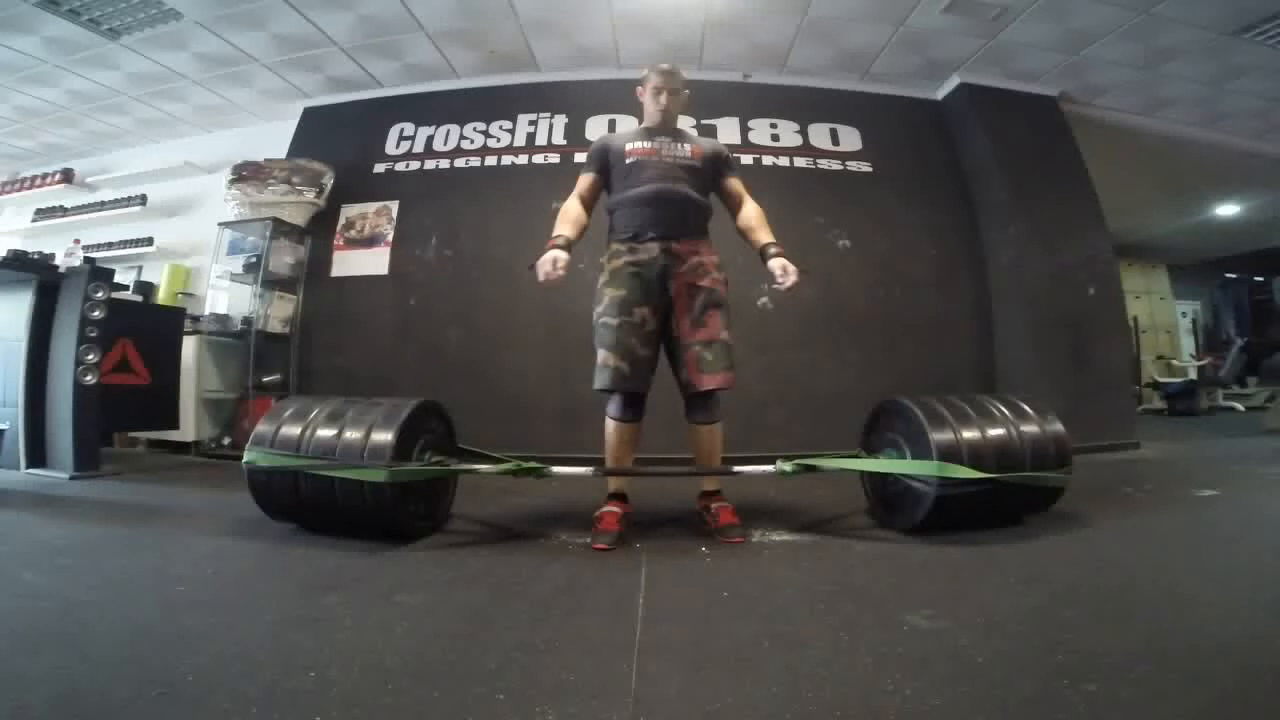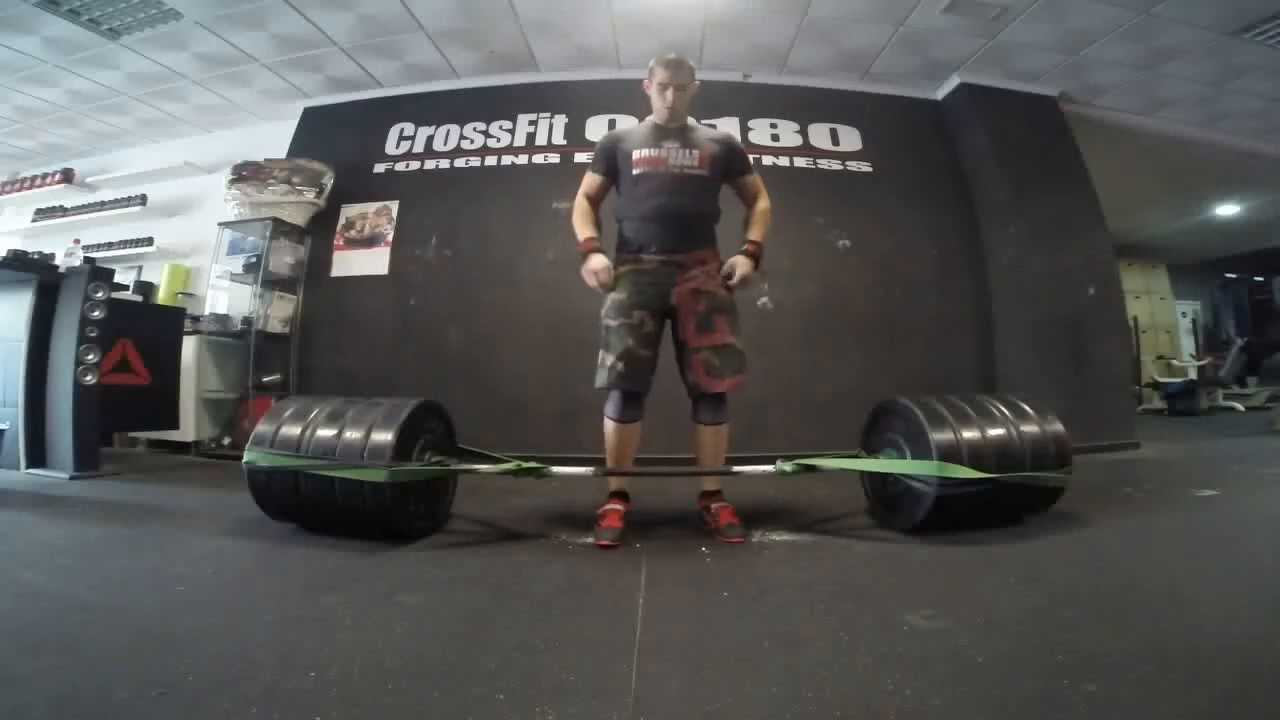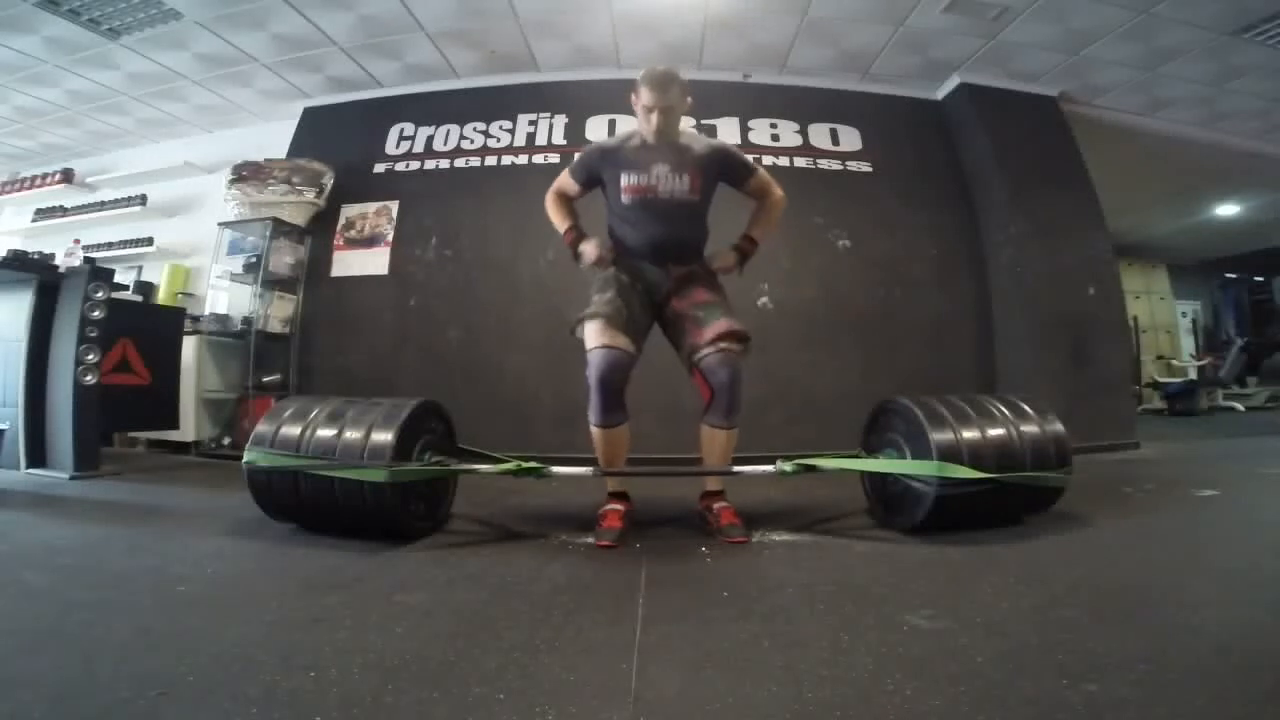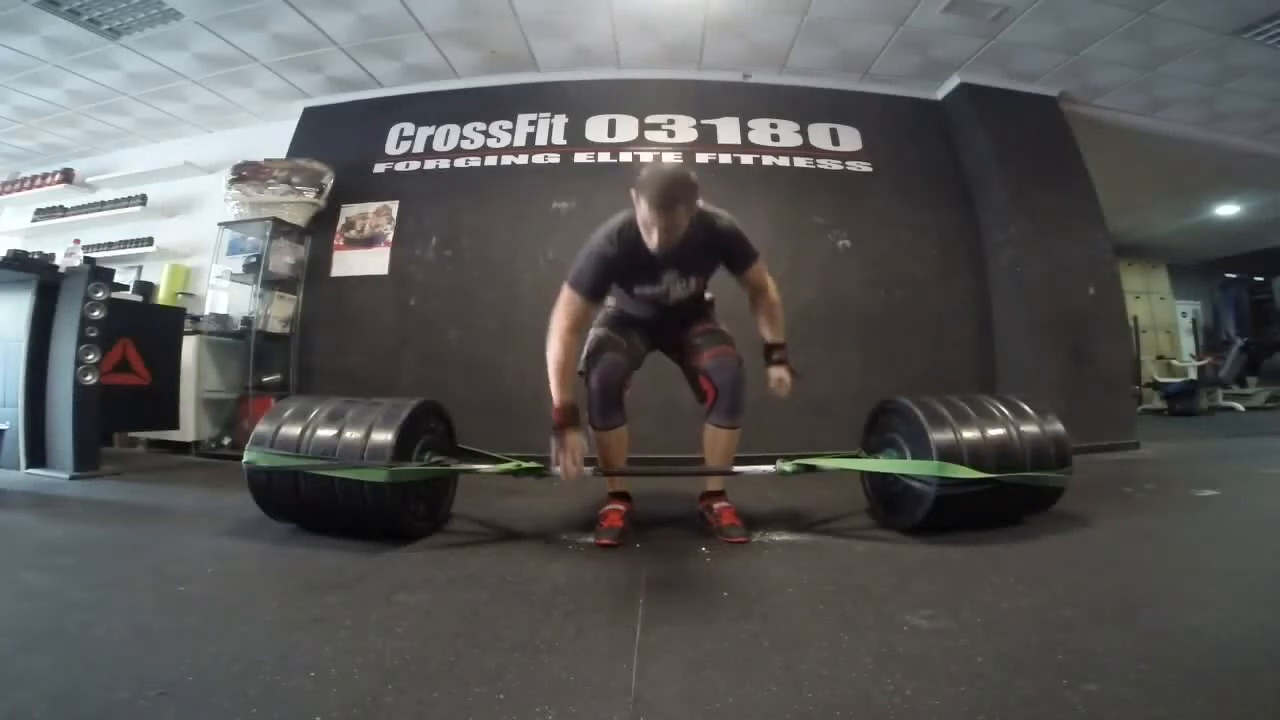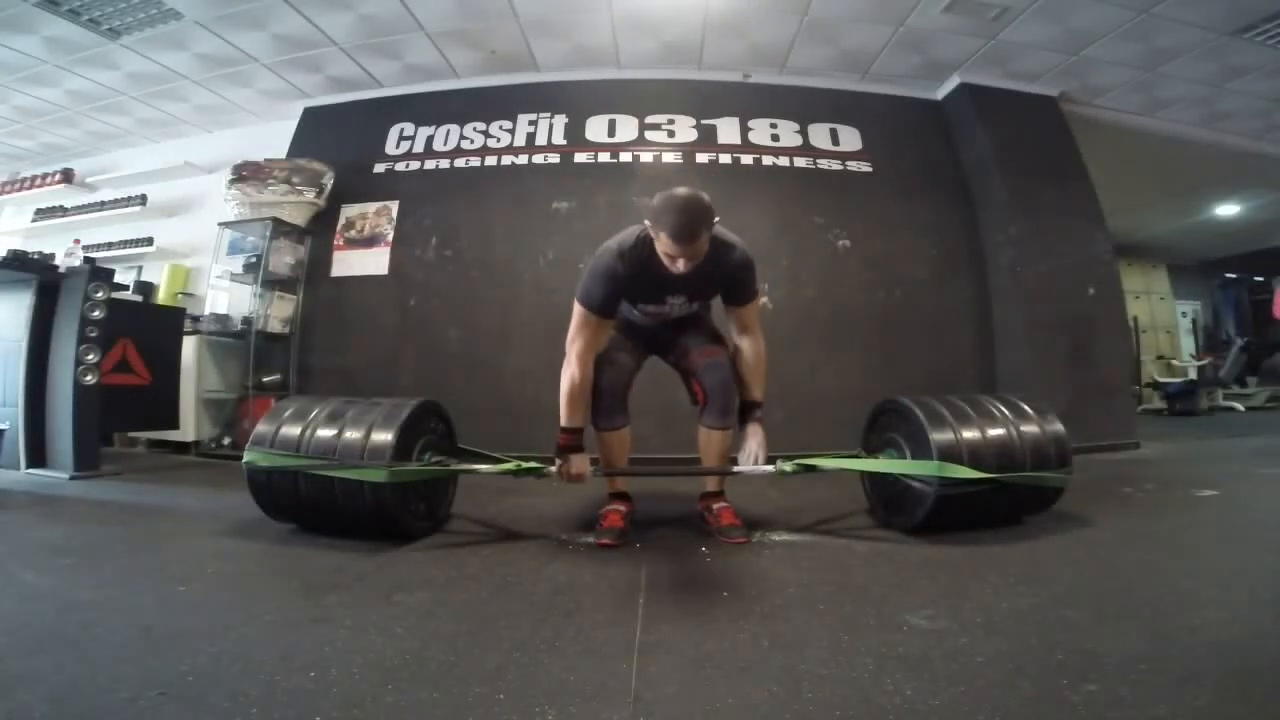
dt=0.4s
person 1, frame 1
left shoulder: (709, 150)
right shoulder: (611, 145)
left elbow: (743, 204)
right elbow: (578, 200)
left wrist: (771, 250)
right wrist: (559, 245)
left hip: (694, 261)
right hip: (629, 261)
left knee: (703, 384)
right knee: (625, 385)
left ankle: (712, 497)
right ankle: (615, 499)
person 1, frame 2
left shoulder: (720, 144)
right shoulder: (618, 142)
left elbow: (758, 199)
right elbow: (586, 199)
left wrist: (751, 251)
right wrist: (590, 250)
left hip: (700, 271)
right hip: (634, 271)
left knee: (711, 385)
right knee: (625, 386)
left ankle: (712, 496)
right ankle: (616, 496)
person 1, frame 3
left shoulder: (712, 153)
right shoulder: (606, 153)
left elbow: (771, 195)
right elbow: (556, 195)
left wrist: (743, 249)
right wrist: (578, 239)
left hip: (690, 277)
right hip: (626, 276)
left knee: (724, 371)
right knee: (604, 371)
left ankle: (714, 496)
right ankle: (616, 498)
person 1, frame 4
left shoulder: (720, 232)
right shoulder: (608, 244)
left elbow: (762, 290)
right elbow: (563, 328)
left wrist: (777, 356)
right wrist: (565, 423)
left hip: (689, 318)
right hip: (627, 318)
left knee: (729, 377)
right knee: (602, 378)
left ankle: (715, 497)
right ankle: (617, 498)
person 1, frame 5
left shoulder: (734, 259)
right shoulder: (615, 259)
left elbow: (748, 334)
right elbow: (579, 352)
left wrist: (752, 415)
right wrist: (571, 444)
left hip: (689, 326)
right hip: (627, 326)
left knee: (720, 380)
right knee: (605, 382)
left ankle: (714, 497)
right ankle: (618, 498)
